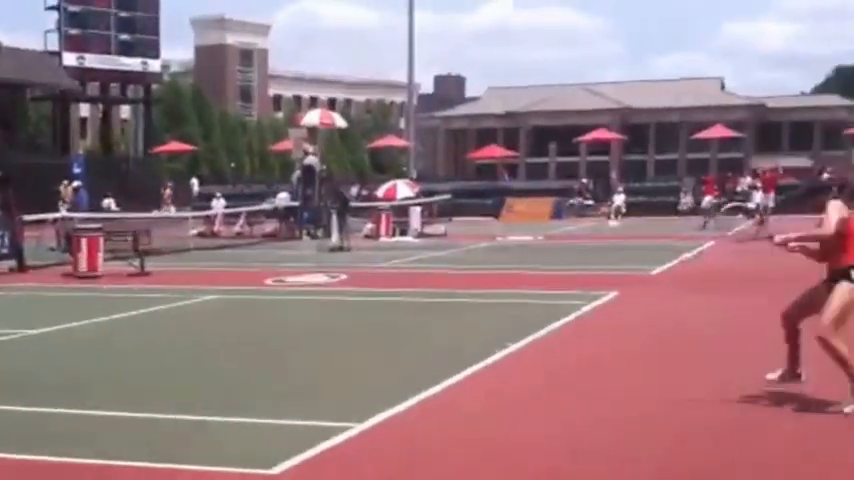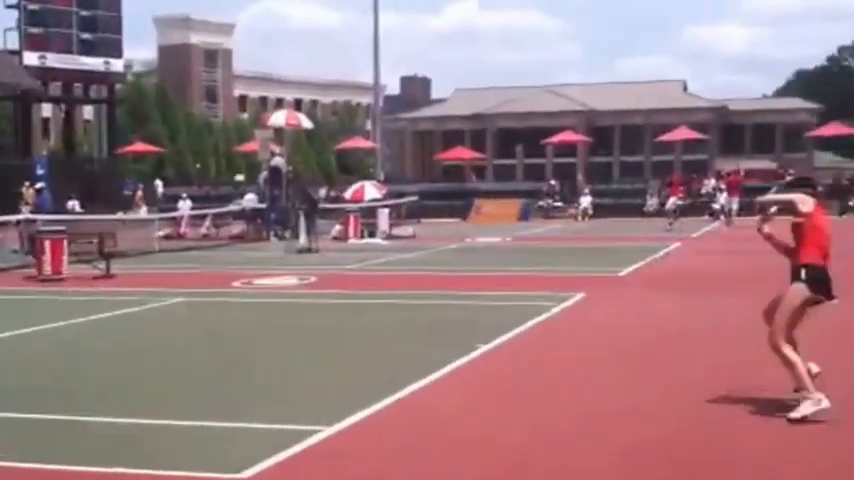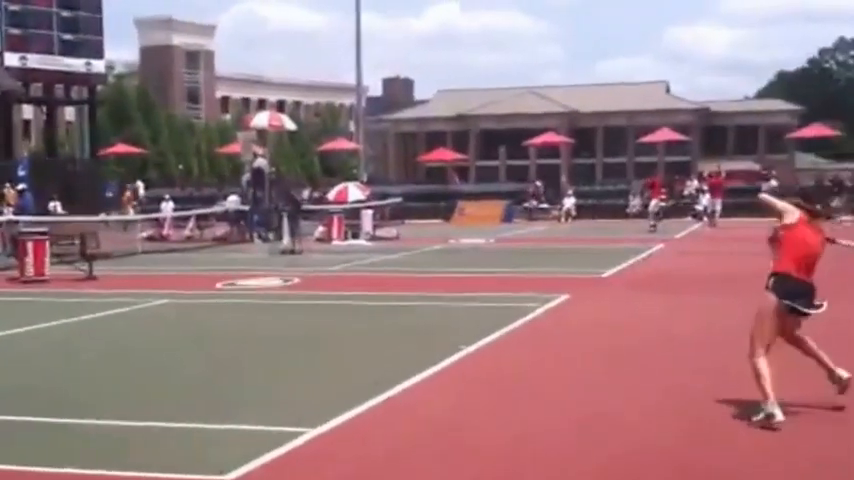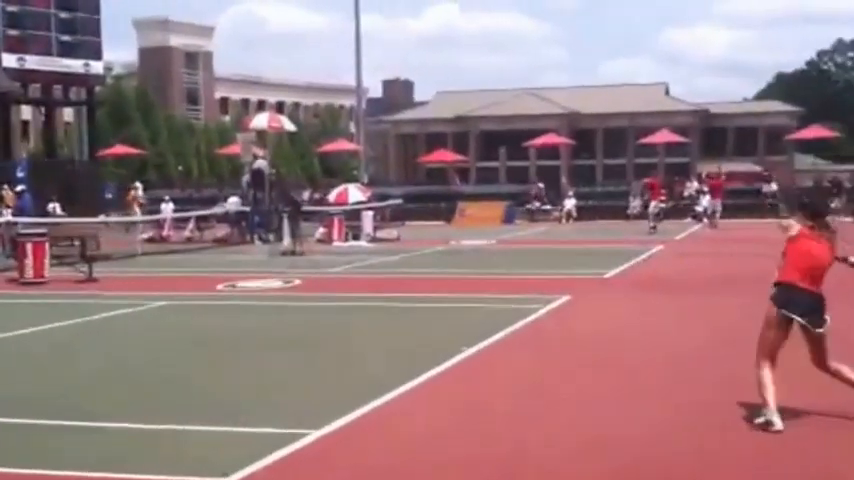
dt=0.1s
person 1, frame 1
left shoulder: (835, 206)
left elbow: (827, 233)
right elbow: (823, 256)
left wrist: (790, 237)
right wrist: (798, 246)
right hip: (836, 279)
left knee: (825, 333)
right knee: (789, 316)
right ankle: (793, 370)
person 1, frame 2
left shoulder: (805, 202)
right shoulder: (814, 215)
left elbow: (764, 200)
right wrist: (770, 236)
left hip: (807, 277)
right hip: (811, 277)
left knee: (777, 341)
right knee: (771, 315)
left ankle: (813, 396)
right ankle: (805, 369)
person 1, frame 3
left shoulder: (792, 213)
right shoulder: (819, 233)
left elbow: (763, 197)
right wrist: (776, 241)
left hip: (783, 288)
right hip: (805, 293)
left knee: (757, 353)
right knee: (789, 333)
left ankle: (771, 407)
right ankle: (837, 374)
person 1, frame 4
left shoulder: (794, 226)
right shoulder: (830, 244)
left hip: (786, 298)
right hip: (814, 304)
left knee: (764, 362)
left ankle: (771, 414)
